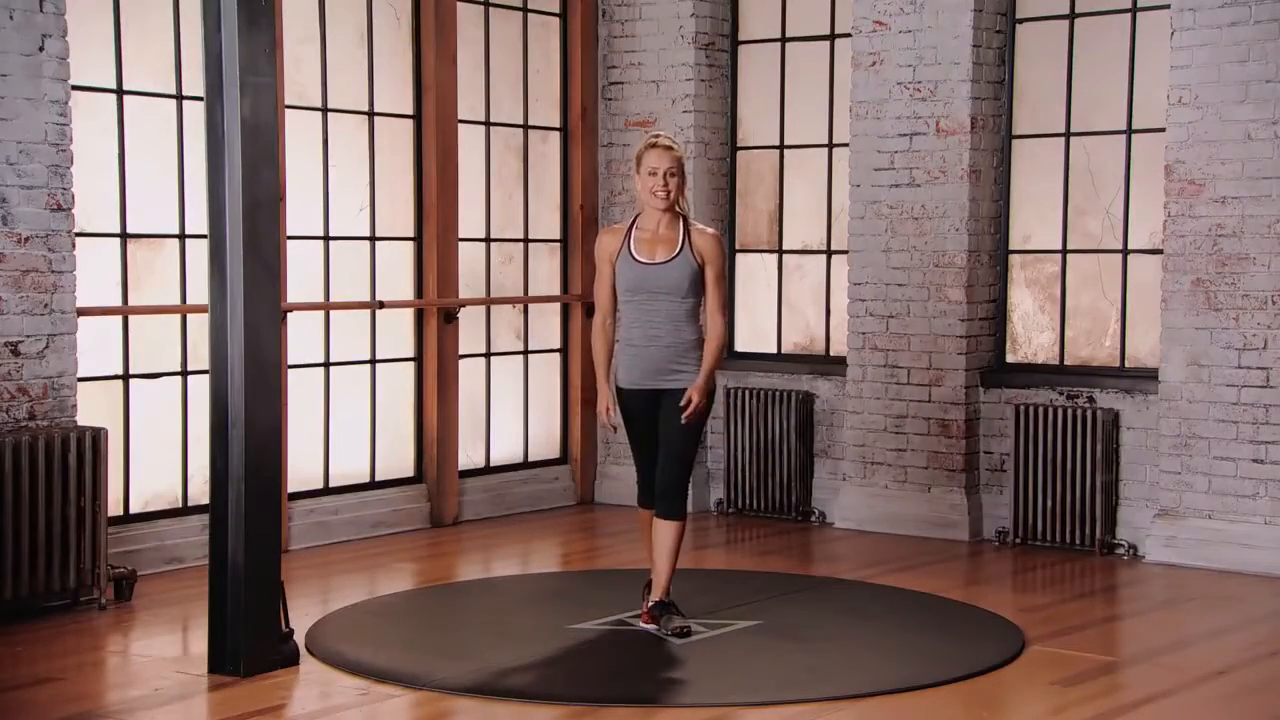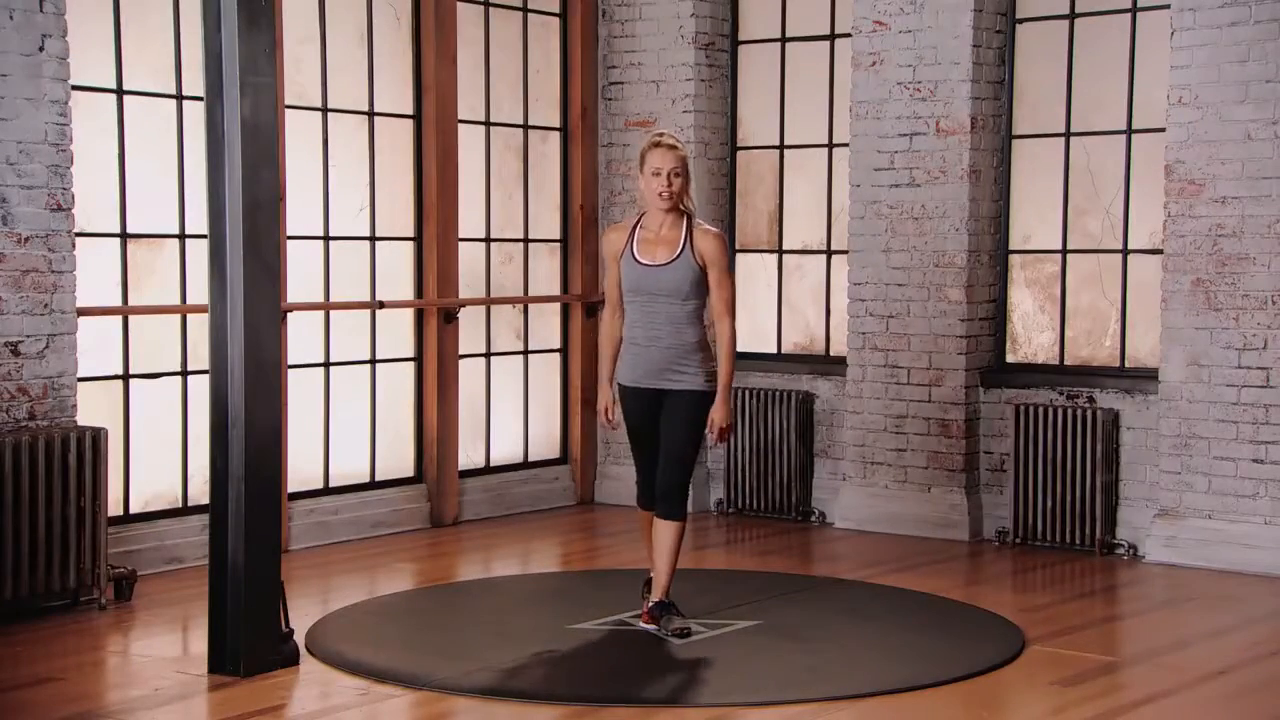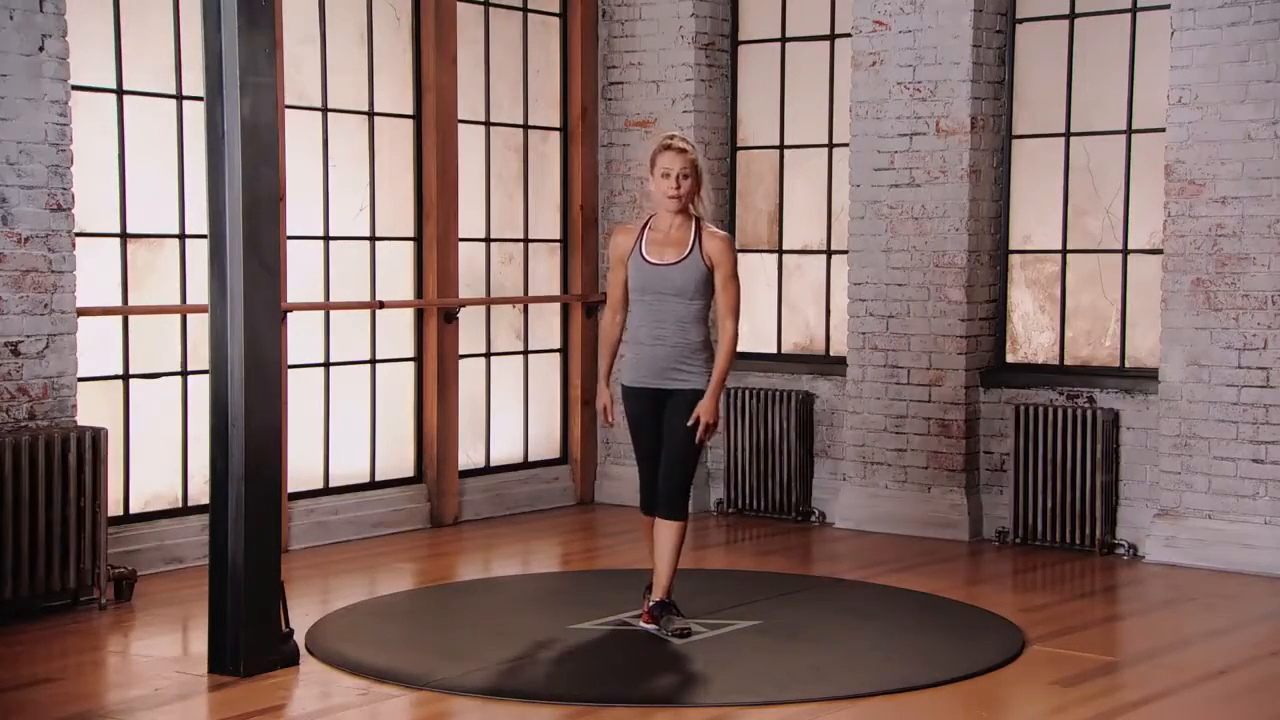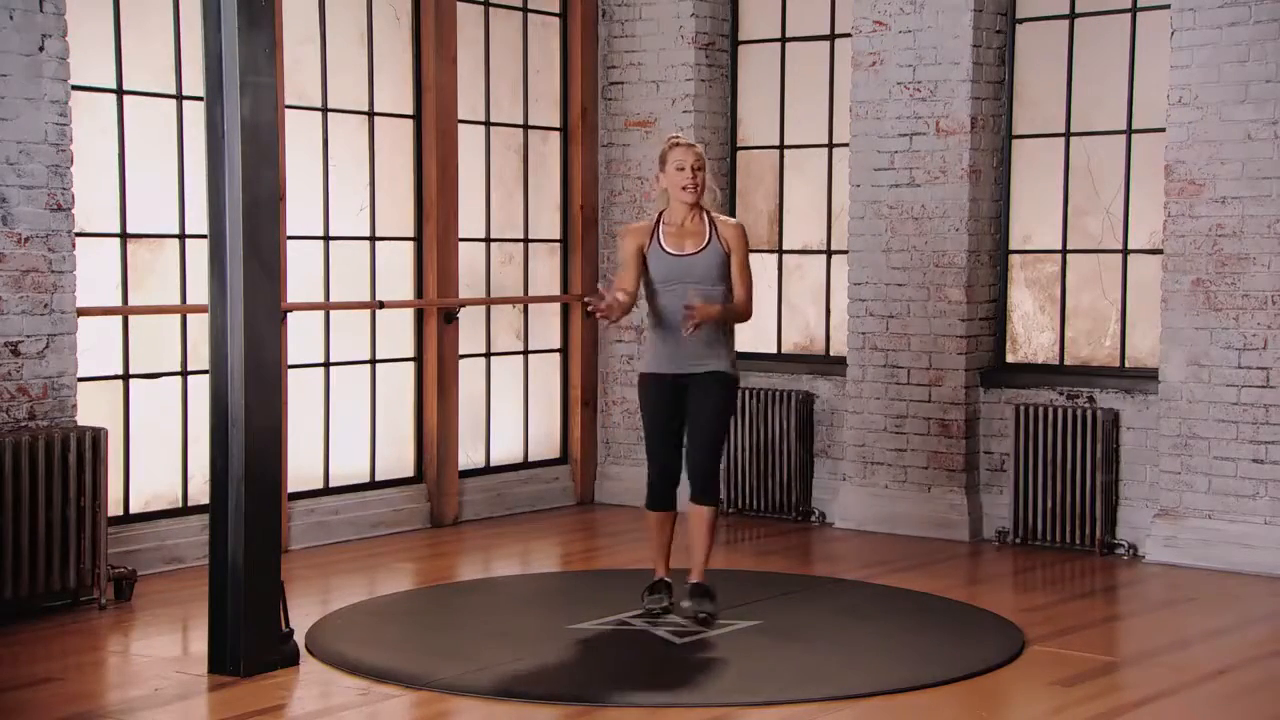
dt=0.4s
person 1, frame 1
left shoulder: (704, 242)
right shoulder: (612, 241)
left elbow: (716, 321)
right elbow: (603, 319)
left wrist: (704, 380)
right wrist: (603, 384)
left hip: (684, 382)
right hip: (634, 381)
left knee: (672, 486)
right knee: (649, 483)
left ankle: (658, 600)
right ankle: (656, 575)
person 1, frame 2
left shoulder: (707, 242)
right shoulder: (618, 238)
left elbow: (724, 324)
right elbow: (613, 315)
left wrist: (722, 397)
right wrist: (605, 382)
left hip: (688, 382)
right hip: (636, 381)
left knee: (671, 487)
right knee: (648, 483)
left ankle: (658, 600)
right ankle: (655, 575)
person 1, frame 3
left shoulder: (715, 244)
right shoulder: (625, 240)
left elbow: (728, 325)
right elbow: (614, 313)
left wrist: (713, 394)
right wrist: (602, 381)
left hip: (691, 383)
right hip: (639, 381)
left knee: (673, 487)
right knee: (651, 485)
left ankle: (658, 601)
right ankle: (658, 578)
person 1, frame 4
left shoulder: (729, 231)
right shoulder: (640, 235)
left elbow: (745, 306)
right elbow: (625, 292)
left wrist: (717, 313)
right wrist: (612, 306)
left hip: (714, 368)
right hip: (660, 369)
left knee: (703, 470)
right knee: (662, 473)
left ankle: (699, 583)
right ankle: (660, 578)
